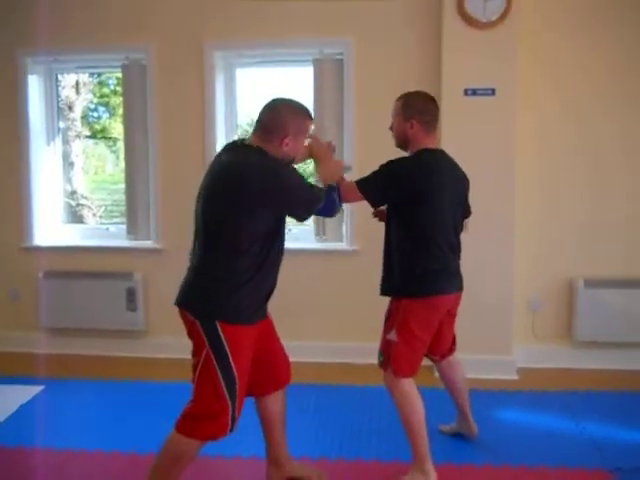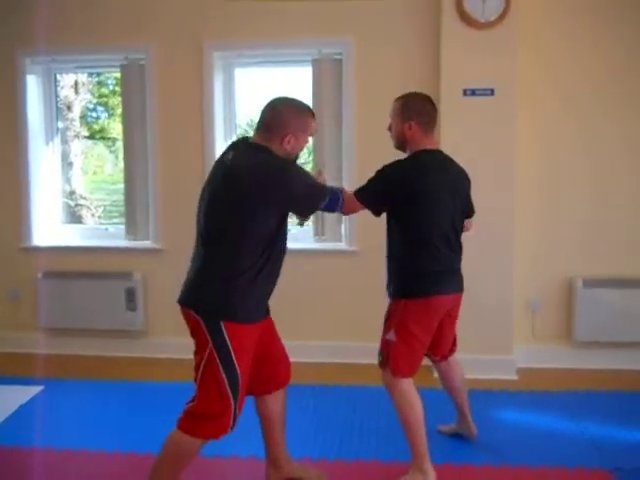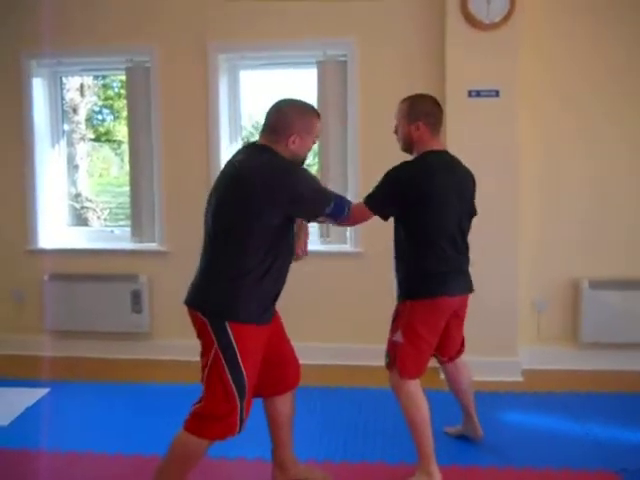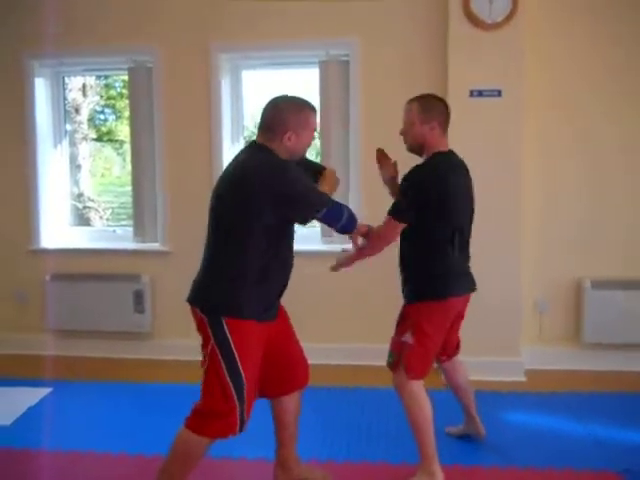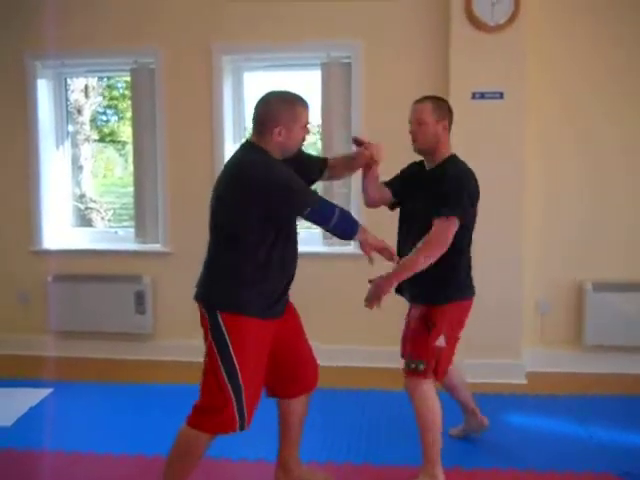
dt=0.2s
person 1, frame 1
left shoulder: (404, 171)
right shoulder: (453, 170)
left elbow: (346, 193)
left hip: (418, 290)
right hip: (448, 284)
left knee: (397, 373)
right knee: (443, 354)
right ankle: (466, 422)
person 1, frame 2
left shoulder: (399, 174)
right shoulder: (456, 172)
left elbow: (346, 205)
left hip: (418, 291)
right hip: (450, 284)
left knee: (396, 373)
right knee: (443, 355)
right ankle: (466, 422)
person 1, frame 3
left shoulder: (407, 176)
right shoulder: (462, 172)
left elbow: (355, 215)
left hip: (425, 292)
right hip: (457, 285)
left knee: (403, 375)
right knee: (451, 357)
right ankle: (472, 424)
person 1, frame 4
left shoulder: (425, 176)
right shoulder: (455, 168)
left elbow: (387, 234)
left wrist: (351, 257)
right wrist: (392, 182)
left hip: (431, 292)
right hip: (456, 285)
left knee: (407, 375)
right knee: (446, 357)
right ankle: (473, 423)
person 1, frame 5
left shoulder: (458, 178)
right shoulder: (414, 173)
left elbow: (439, 241)
right elbow: (375, 200)
left wrist: (391, 278)
right wrist: (370, 167)
left hip: (444, 294)
right hip: (427, 292)
left knee: (419, 376)
right knee: (434, 364)
right ankle: (473, 416)
person 2, frame 1
left shoulder: (238, 153)
right shoulder: (268, 173)
right elbow: (326, 205)
left wrist: (313, 151)
right wrist: (328, 174)
left hip: (239, 302)
right hip: (219, 309)
left knee: (273, 375)
right knee: (213, 411)
person 2, frame 2
left shoulder: (241, 152)
right shoulder: (274, 172)
right elbow: (331, 200)
left wrist: (305, 189)
right wrist: (320, 190)
left hip: (239, 301)
right hip: (221, 307)
left knee: (273, 374)
right knee: (214, 409)
person 2, frame 3
left shoulder: (253, 158)
right shoulder: (279, 174)
left elbow: (298, 201)
right elbow: (336, 208)
left wrist: (299, 231)
right wrist: (329, 203)
left hip: (249, 303)
right hip: (228, 309)
left knee: (283, 376)
right knee: (221, 410)
person 2, frame 4
left shoulder: (265, 160)
right shoulder: (270, 173)
left elbow: (324, 177)
right elbow: (333, 214)
left wrist: (315, 196)
right wrist: (359, 228)
left hip: (258, 301)
right hip: (229, 307)
left knee: (290, 375)
right knee: (221, 409)
person 2, frame 5
left shoulder: (272, 160)
right shoulder: (257, 171)
left elbow: (326, 168)
right elbow: (322, 212)
left wrist: (357, 160)
right wrist: (365, 237)
left hip: (270, 299)
right hip: (234, 305)
left knee: (299, 376)
right knee: (221, 406)
